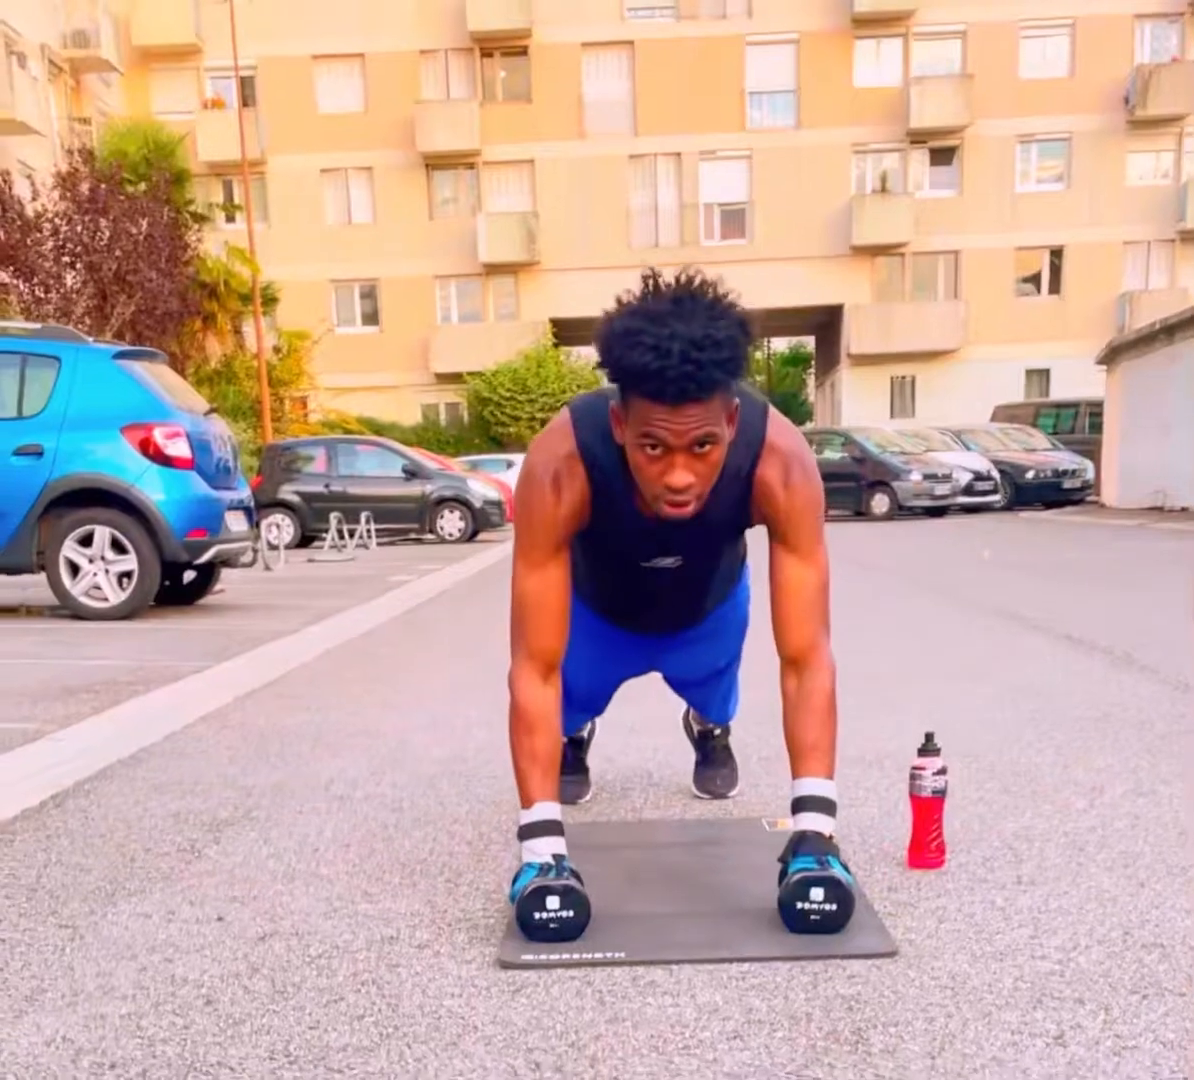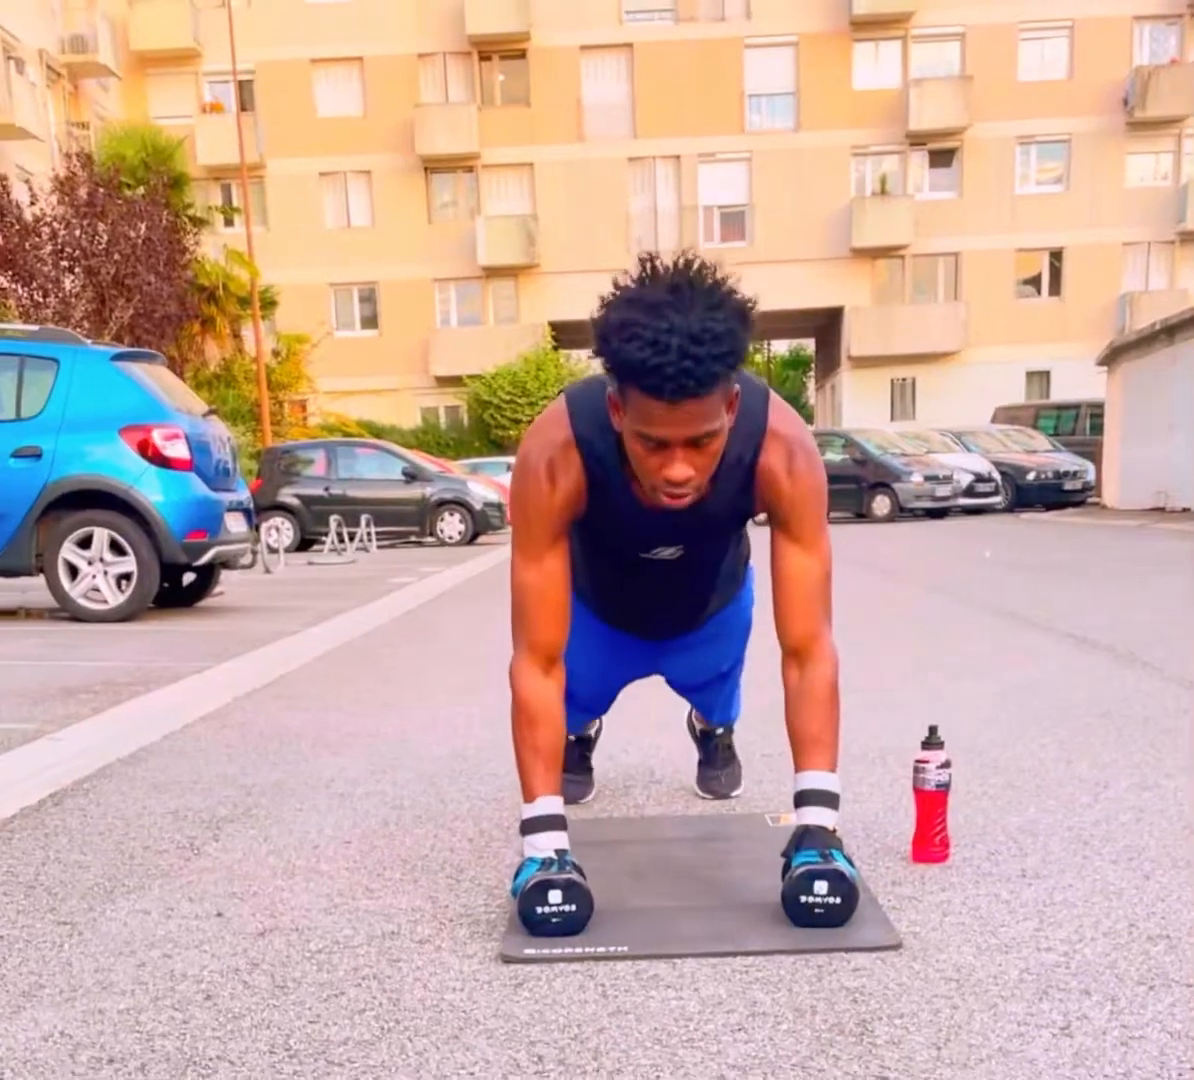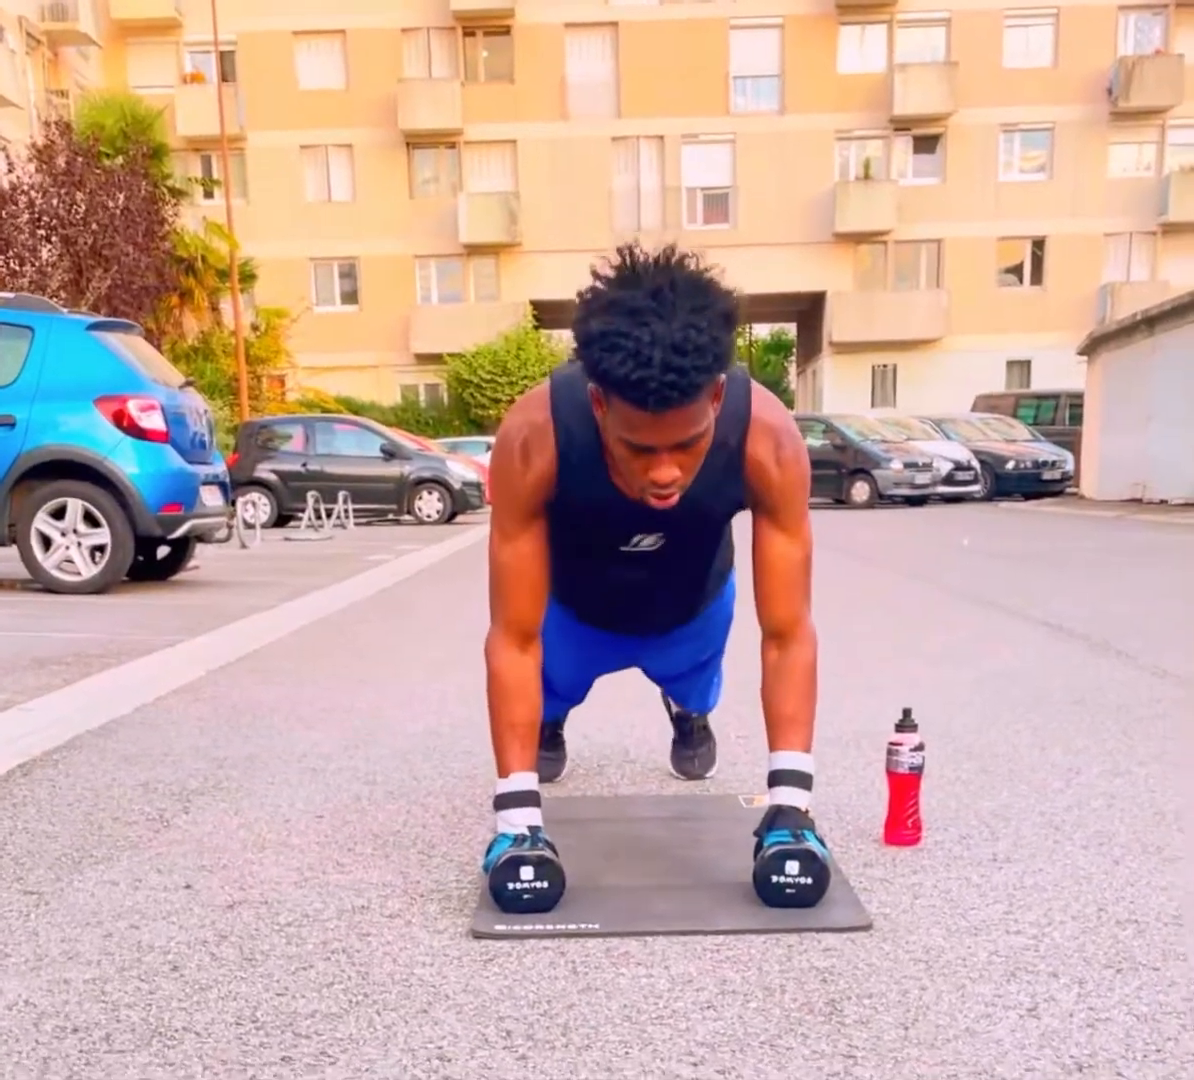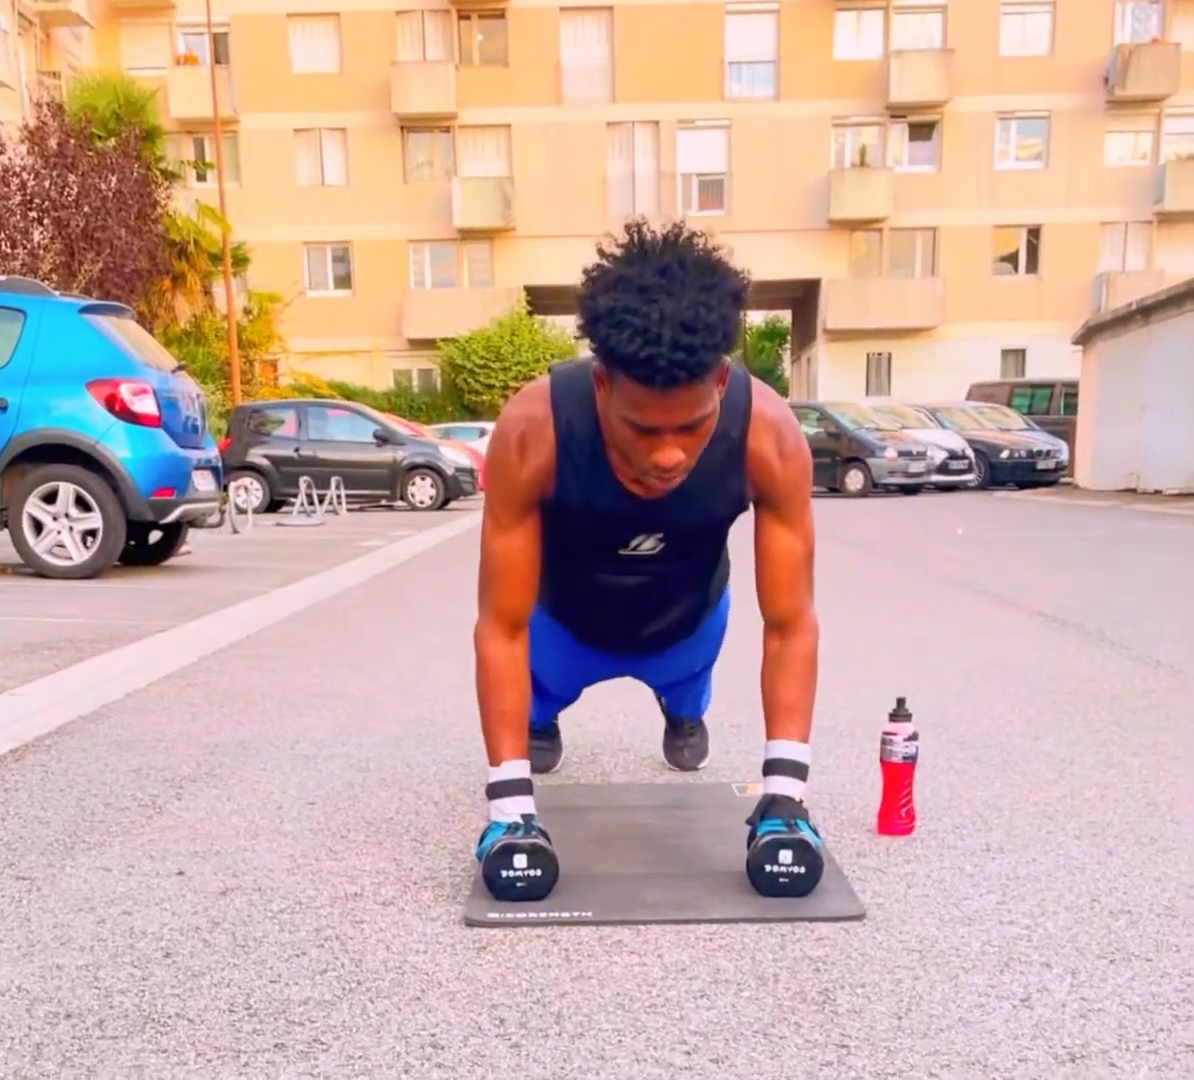
dt=0.5s
person 1, frame 1
left shoulder: (780, 461)
right shoulder: (560, 463)
left elbow: (806, 658)
right elbow: (536, 668)
left wrist: (814, 827)
right wrist: (541, 843)
left hip: (709, 602)
right hip: (597, 607)
left ankle: (708, 728)
right ankle: (574, 737)
person 1, frame 2
left shoulder: (783, 449)
right shoulder: (554, 453)
left elbow: (808, 649)
right elbow: (537, 661)
left wrist: (817, 819)
right wrist: (543, 838)
left hip: (712, 600)
right hip: (598, 606)
left knee: (716, 698)
left ankle: (713, 730)
right ankle: (578, 736)
person 1, frame 3
left shoulder: (768, 440)
right shoulder: (532, 438)
left elbow: (787, 633)
right elbow: (514, 638)
left wrist: (790, 800)
right wrist: (516, 810)
left hip: (693, 604)
right hip: (575, 608)
left knee: (694, 691)
left ankle: (689, 714)
right ankle: (549, 723)
person 1, frame 4
left shoulder: (770, 436)
right shoulder: (531, 430)
left elbow: (790, 624)
right elbow: (502, 626)
left wrist: (785, 789)
right wrist: (509, 800)
left hip: (688, 619)
right hip: (567, 621)
left knee: (686, 704)
right knee: (540, 705)
left ankle: (683, 715)
right ankle: (541, 722)
